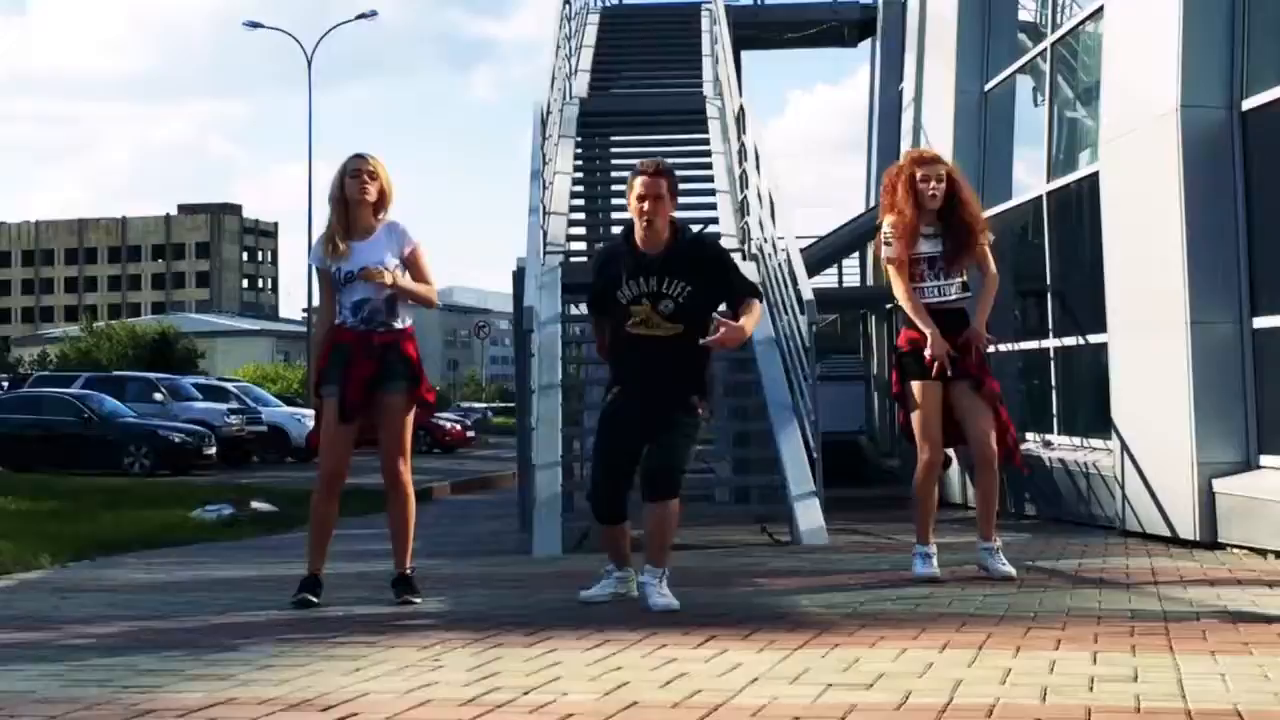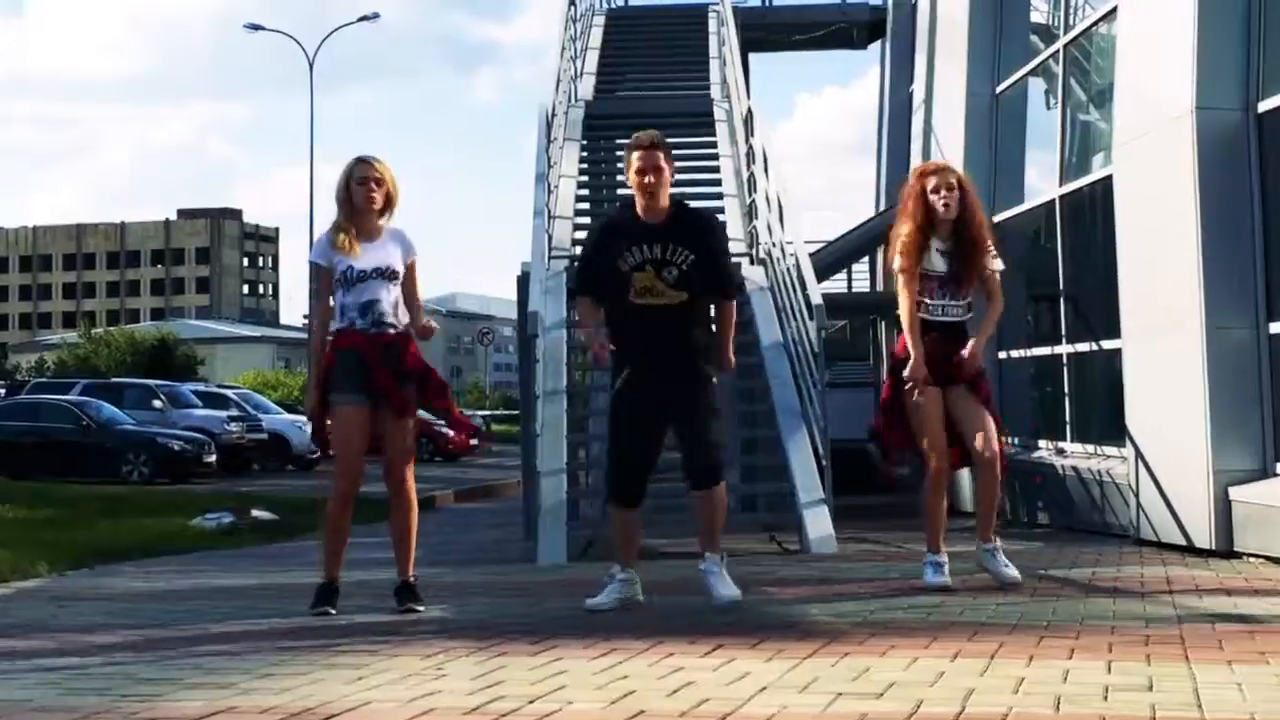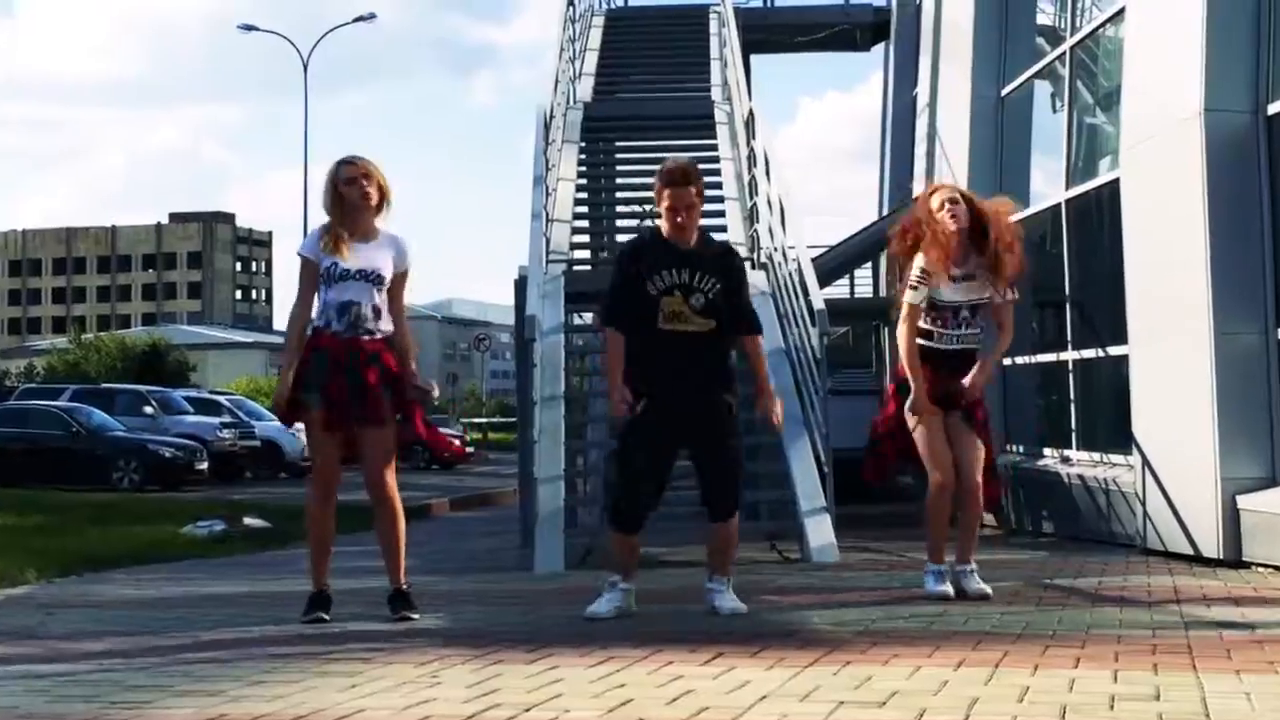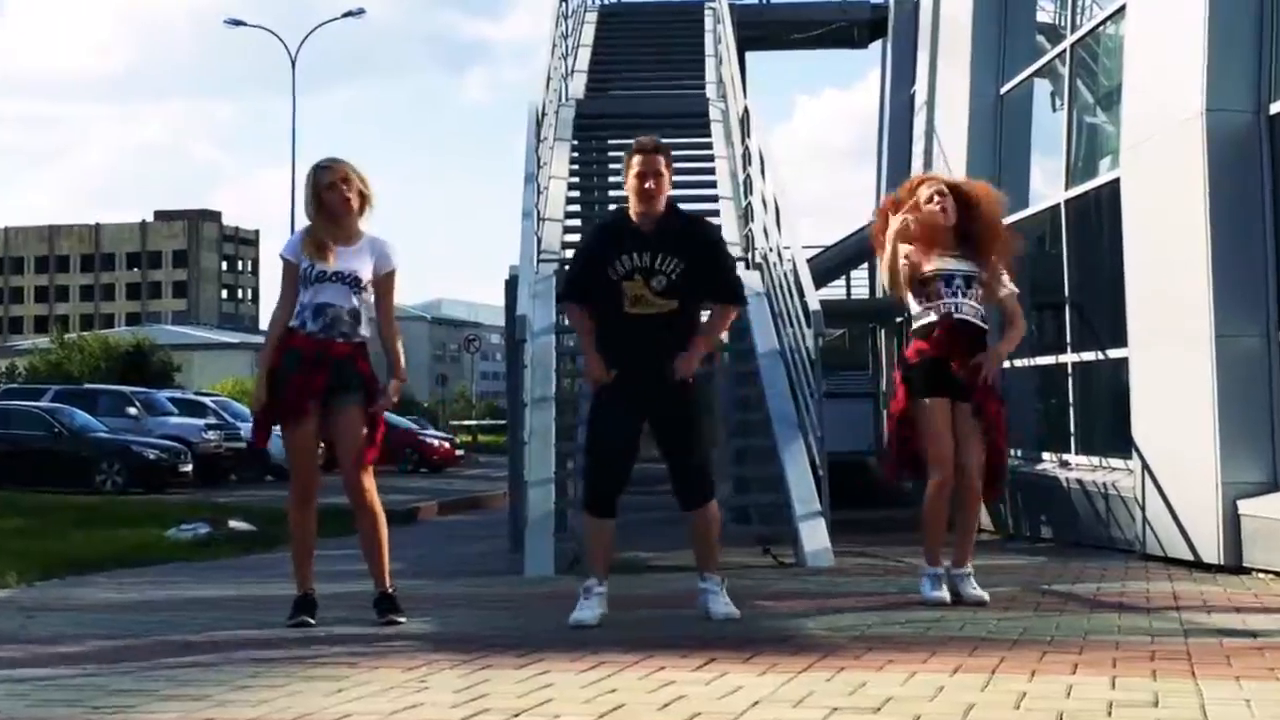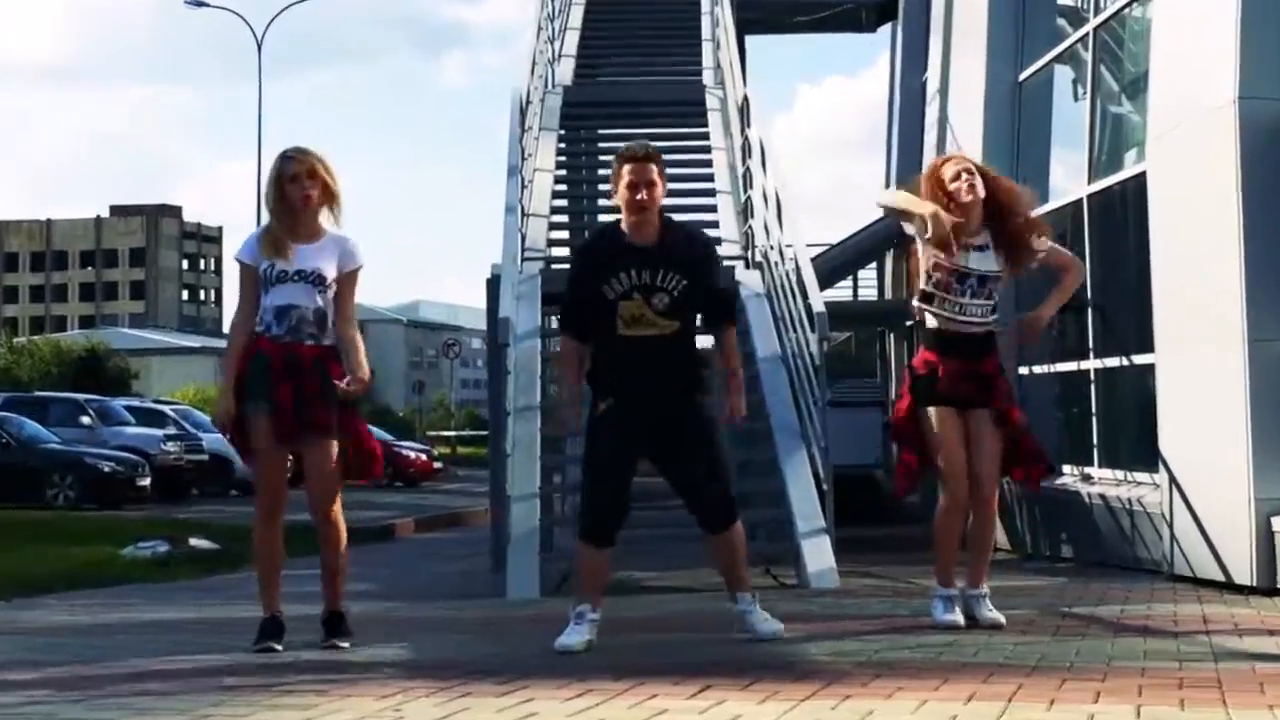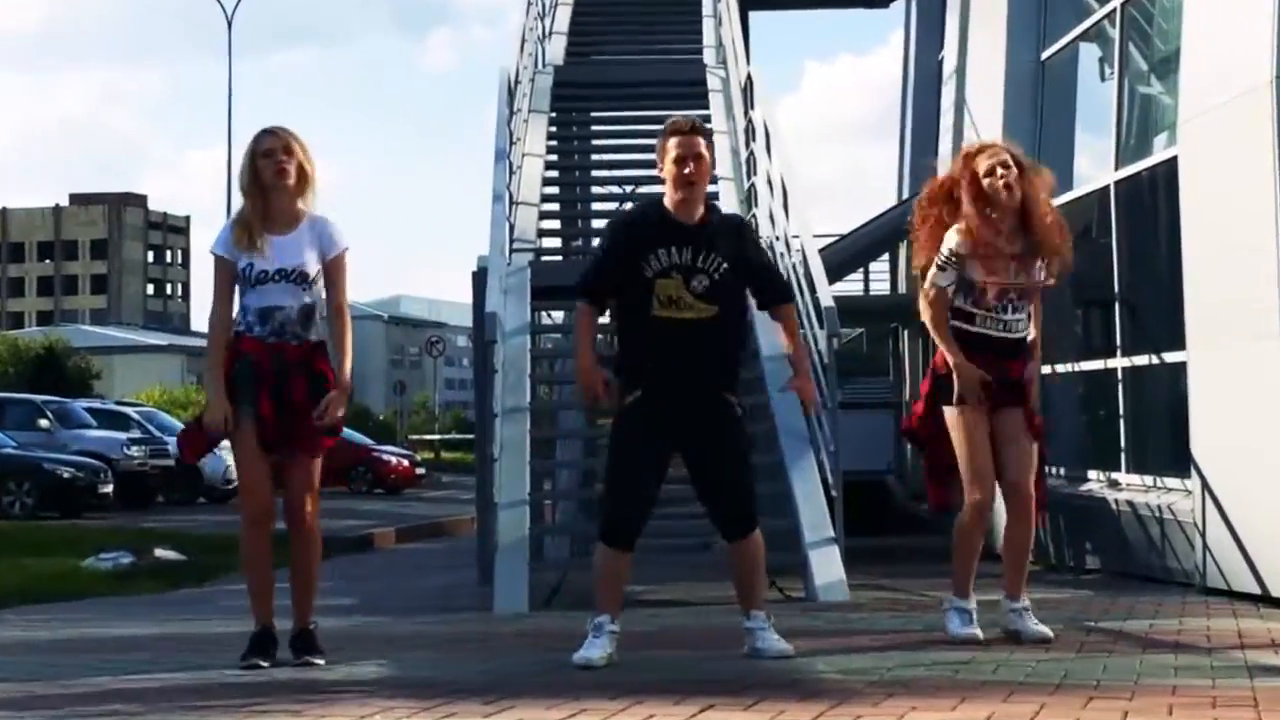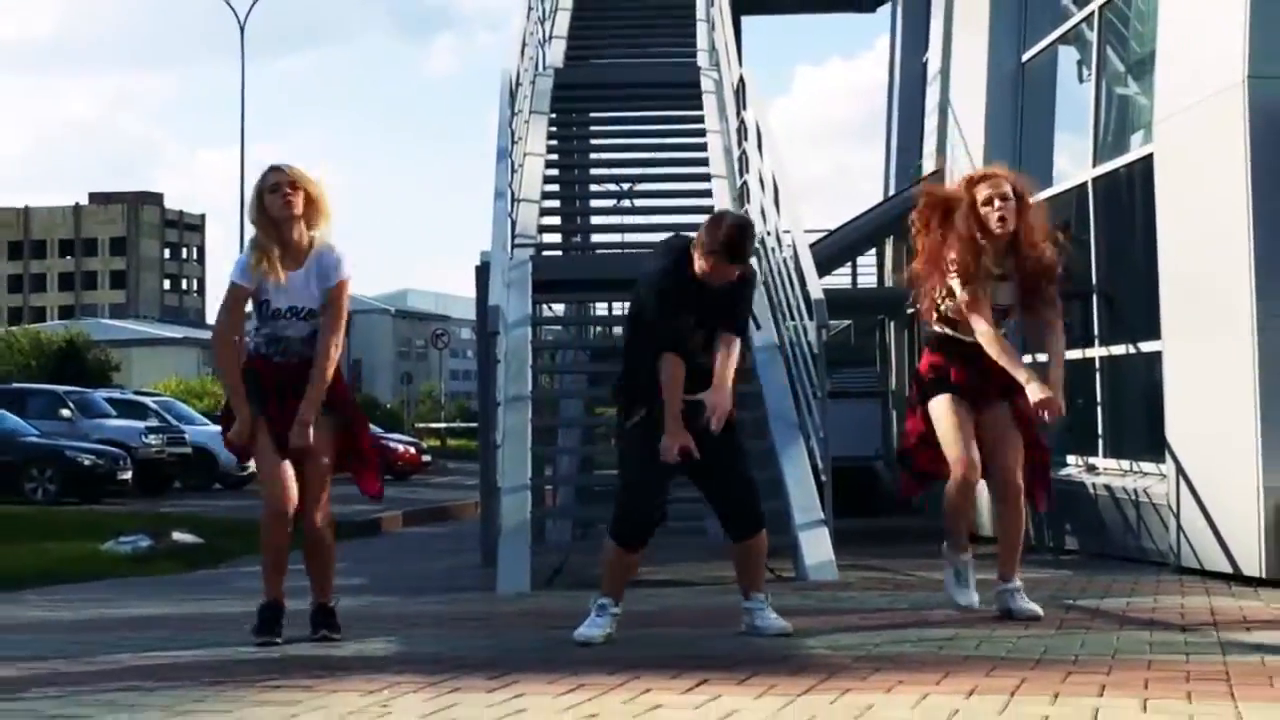
dt=0.3s
person 1, frame 1
left shoulder: (703, 252)
right shoulder: (613, 255)
left elbow: (750, 300)
left wrist: (742, 326)
right wrist: (606, 350)
left hip: (683, 392)
right hip: (628, 389)
left knee: (661, 474)
right knee: (605, 487)
left ankle: (655, 577)
right ankle: (619, 572)
person 1, frame 2
left shoulder: (702, 226)
right shoulder: (609, 230)
left elbow: (726, 291)
right elbow: (586, 293)
left wrist: (725, 348)
right wrist: (594, 332)
left hip: (692, 366)
right hip: (635, 369)
left knee: (707, 463)
right knee: (625, 476)
left ankle: (714, 566)
right ankle: (625, 577)
person 1, frame 3
left shoulder: (725, 258)
right shoulder: (635, 255)
left elbow: (746, 329)
right elbow: (613, 324)
left wrist: (766, 391)
right wrist: (616, 384)
left hip: (712, 398)
right hip: (651, 399)
left knee: (724, 495)
right knee: (627, 499)
left ankle: (719, 585)
right ankle: (621, 586)
person 1, frame 4
left shoulder: (698, 232)
right shoulder: (604, 234)
left elbow: (729, 298)
right elbow: (575, 298)
left wrist: (696, 350)
right wrist: (591, 354)
left hip: (675, 376)
right hip: (617, 378)
left knee: (696, 482)
right knee: (601, 483)
left ankle: (711, 585)
right ankle: (595, 592)
person 1, frame 5
left shoulder: (694, 247)
right shoulder: (594, 253)
left elbow: (722, 320)
right elbow: (573, 329)
left wrist: (736, 385)
right wrist: (572, 396)
left hip: (680, 401)
right hip: (614, 404)
left knee: (718, 505)
right knee: (599, 513)
left ankle: (746, 606)
right ankle: (584, 617)
person 1, frame 6
left shoulder: (735, 233)
right shoulder: (631, 227)
left elbow: (777, 296)
right elbow: (590, 297)
left wrist: (801, 365)
right wrist: (585, 360)
left hip: (713, 397)
right hip: (645, 395)
left knee: (739, 511)
right knee: (622, 512)
person 1, frame 7
left shoulder: (742, 277)
right shoulder: (668, 275)
left elbow: (731, 337)
right elbow: (667, 349)
left wrist: (723, 388)
right wrist: (671, 425)
left hip: (707, 408)
right hip: (650, 410)
left knee: (745, 506)
right knee: (638, 513)
left ankle: (755, 606)
right ankle: (604, 609)
person 2, frame 1
left shoulder: (397, 235)
right shoulder: (326, 245)
left elbow: (430, 295)
right elbow: (326, 313)
left wrist: (398, 282)
right wrist: (316, 373)
left hip: (394, 353)
right hip: (345, 354)
left knee: (396, 471)
right knee: (330, 472)
left ankle: (403, 572)
right ankle: (312, 574)
person 2, frame 2
left shoulder: (400, 241)
right shoulder: (328, 246)
right elbow: (320, 315)
left wrist: (421, 325)
right wrist: (313, 382)
left hip: (397, 357)
right hip: (350, 358)
left knee: (401, 477)
right knee: (347, 479)
left ankle: (406, 580)
right ankle: (329, 583)
person 2, frame 3
left shoulder: (393, 246)
right shoulder: (321, 242)
left elbow: (397, 317)
right elbow: (302, 309)
left wrist: (411, 374)
right wrist: (287, 372)
left hip: (375, 364)
right hip: (326, 360)
left knee: (382, 482)
right knee: (324, 482)
left ankle: (399, 588)
right ankle: (320, 590)
person 2, frame 4
left shoulder: (377, 250)
right shoulder: (302, 244)
left elbow: (386, 321)
right elbow: (284, 310)
left wrist: (398, 375)
right wrist: (263, 374)
left hip: (350, 364)
right hip: (299, 361)
left knee: (360, 483)
right knee: (303, 485)
left ankle: (384, 590)
right ankle: (304, 593)
person 2, frame 5
left shoulder: (341, 247)
right shoulder: (260, 244)
left elbow: (345, 321)
right elbow: (244, 317)
left wrist: (359, 371)
right wrist: (227, 386)
left hip: (319, 370)
right hip: (266, 368)
left knee: (325, 503)
right knee: (270, 502)
left ankle: (334, 611)
right ankle: (271, 616)
person 2, frame 6
left shoulder: (322, 232)
right shoulder: (236, 234)
left elbow: (338, 313)
right elbow: (221, 315)
left wrist: (342, 384)
right wrist: (216, 390)
left hip: (305, 368)
right hip: (250, 367)
left knee: (302, 507)
right knee: (256, 507)
person 2, frame 7
left shoulder: (329, 259)
right shoulder: (253, 261)
left elbow: (333, 341)
right elbow: (225, 339)
left wrist: (307, 414)
right wrist: (238, 410)
left hip: (316, 384)
right hip: (263, 380)
left knee: (313, 509)
right knee: (281, 501)
left ankle: (324, 607)
right ankle: (273, 603)
person 3, frame 1
left shoulder: (964, 226)
right shoulder: (897, 227)
left elbow: (989, 275)
right elbow: (900, 287)
left wrist: (980, 321)
right wrist: (931, 334)
left hip: (962, 342)
right hip: (919, 345)
left knee: (988, 448)
right knee: (930, 454)
left ankle: (988, 545)
right ankle: (924, 549)
person 3, frame 2
left shoulder: (977, 241)
right shoulder: (912, 239)
left elbow: (995, 299)
right elbow: (907, 303)
left wrist: (977, 344)
right wrist: (916, 360)
left hip: (959, 355)
right hip: (918, 355)
left knee: (989, 451)
right knee: (937, 462)
left ankle: (988, 546)
right ankle: (934, 557)
person 3, frame 3
left shoulder: (994, 264)
right shoulder: (926, 262)
left elbow: (1005, 330)
right elbow: (907, 328)
left wrist: (980, 373)
right wrist: (917, 389)
left hip: (965, 377)
right hip: (923, 376)
left knee: (974, 480)
right knee: (942, 477)
left ankle: (965, 566)
right ankle: (935, 567)
person 3, frame 4
left shoulder: (985, 256)
right shoulder: (912, 249)
left elbow: (1016, 319)
right elbow: (892, 285)
left wrist: (999, 352)
right wrist: (892, 235)
left hip: (974, 363)
right hip: (928, 358)
left knee: (973, 477)
right knee: (942, 474)
left ankle: (961, 571)
right ankle: (932, 571)
person 3, frame 5
left shoulder: (1011, 235)
right shoulder: (934, 226)
left elbow: (1073, 270)
right elbow: (891, 198)
left wrist: (1043, 314)
right wrist: (930, 211)
left hip: (985, 366)
right hip: (937, 368)
left knee: (986, 488)
right knee: (956, 488)
left ankle: (977, 592)
right ankle: (945, 593)
person 3, frame 6
left shoulder: (1042, 236)
right shoulder: (962, 237)
right elbow: (929, 306)
left wrist: (1036, 361)
right wrist: (959, 366)
left hip: (1013, 372)
right hip: (963, 369)
left knee: (1023, 494)
right knee: (979, 495)
person 3, frame 7
left shoulder: (1032, 255)
right shoulder: (960, 258)
left elbow: (1052, 319)
right elbow: (983, 327)
left wrist: (1055, 378)
right wrist: (1028, 382)
left hip: (994, 371)
right hip: (945, 367)
left knee: (1013, 484)
right knee: (964, 470)
left ankle: (1009, 588)
right ankle: (957, 553)
